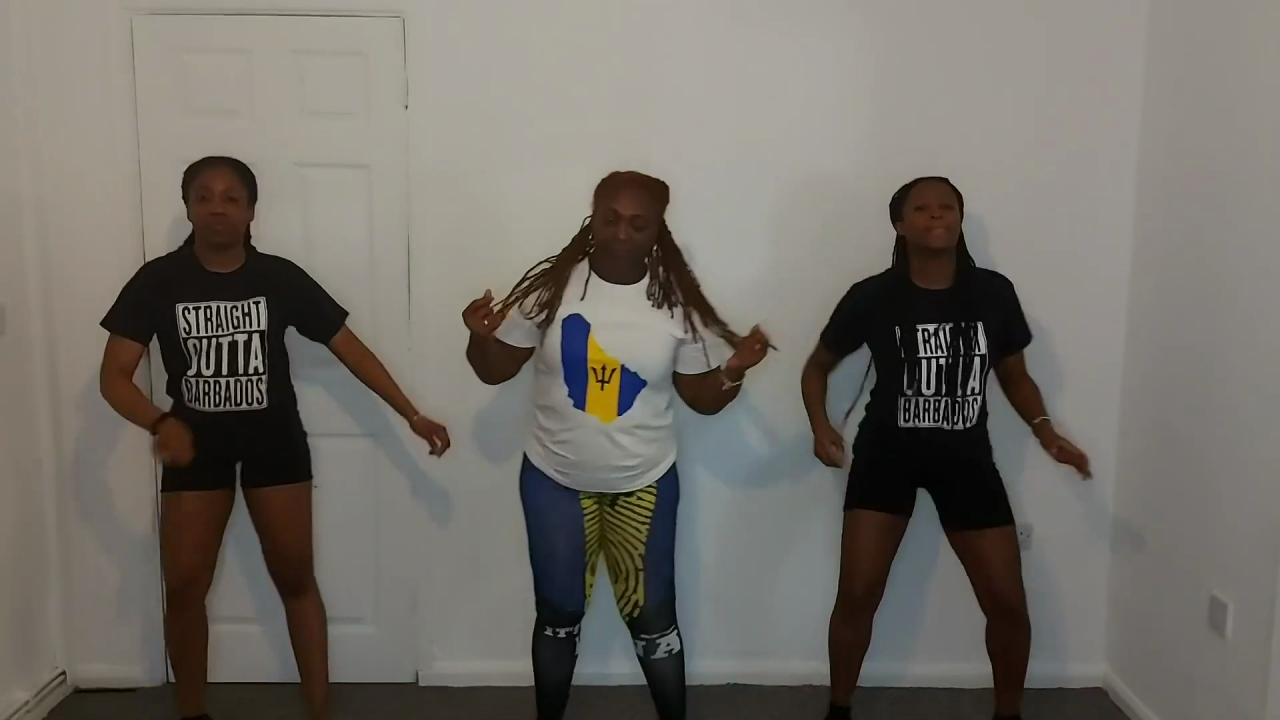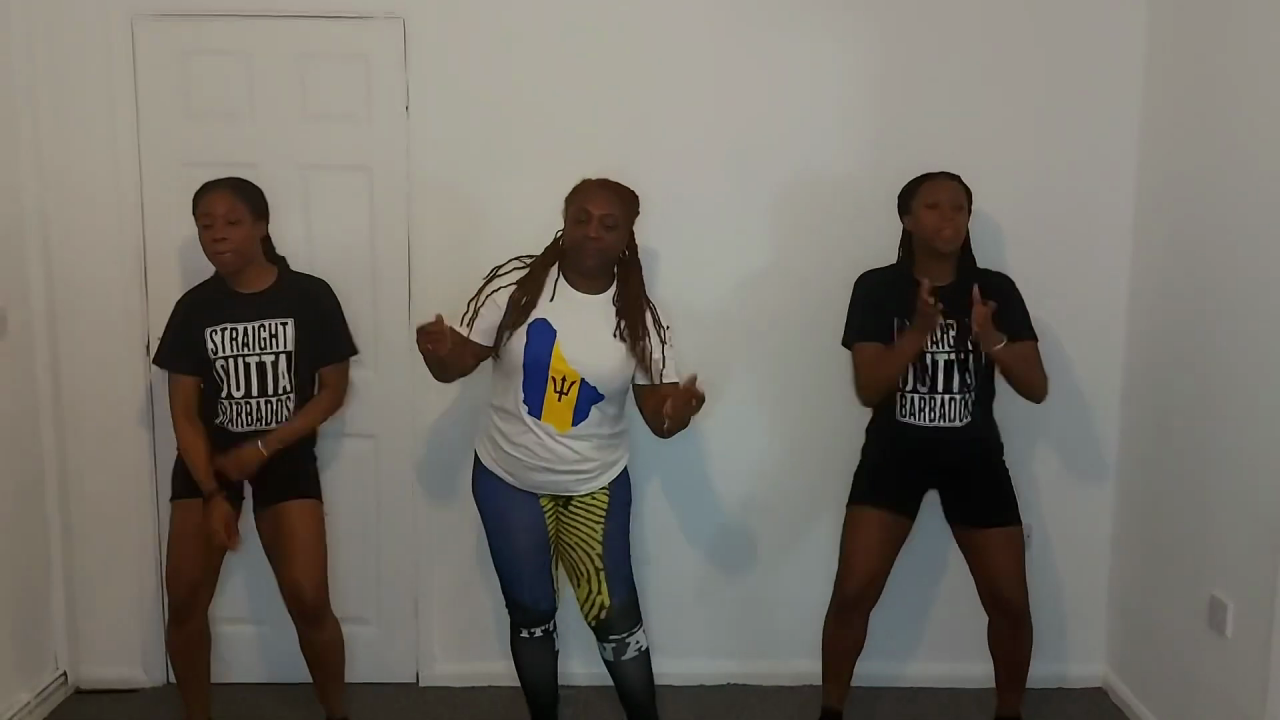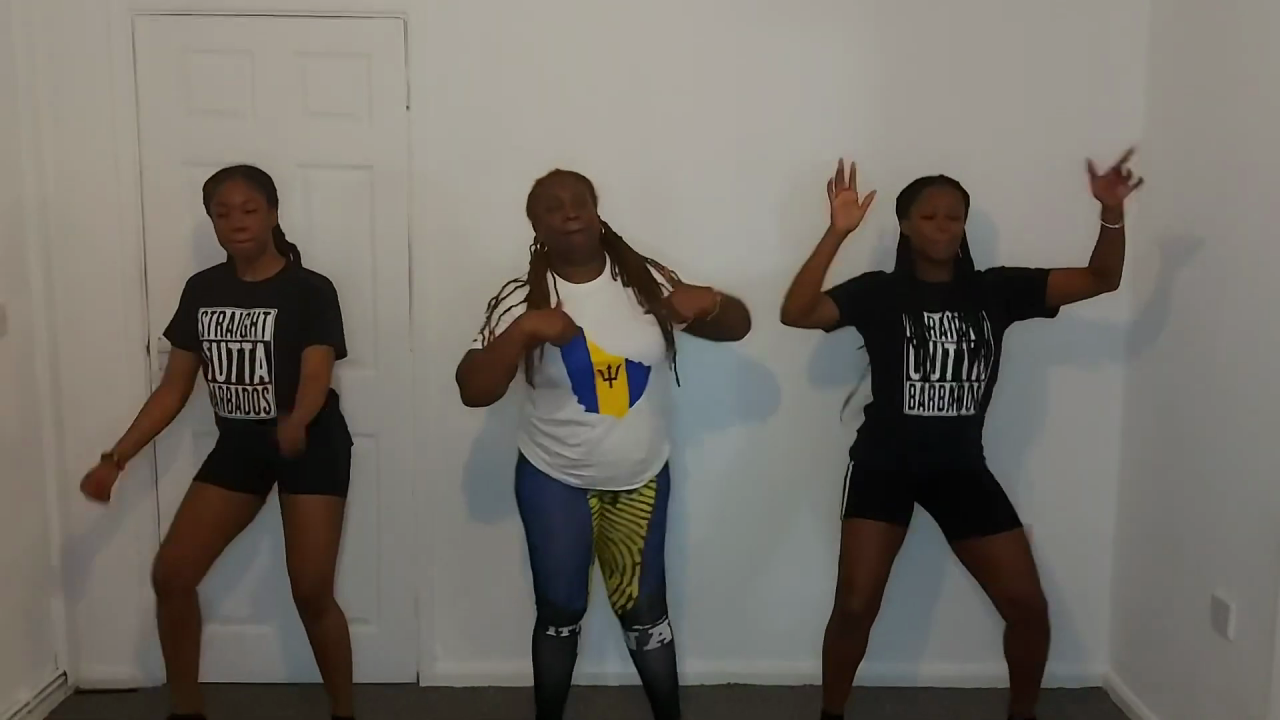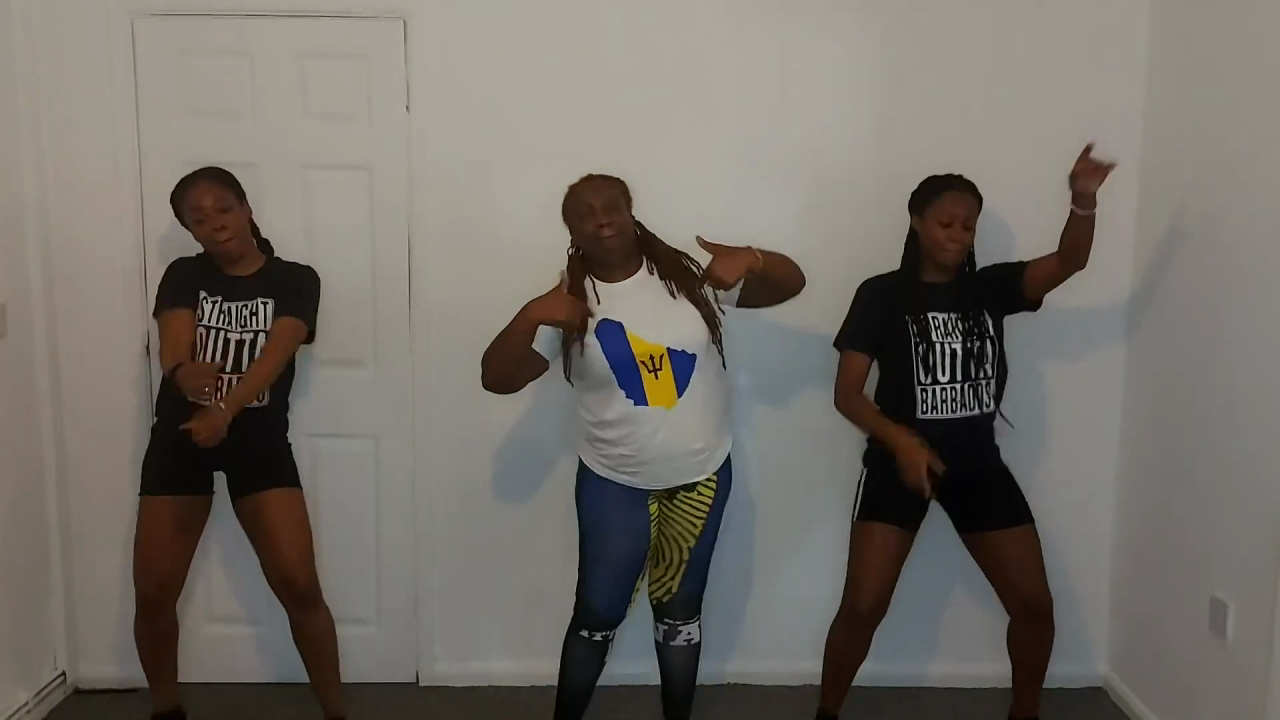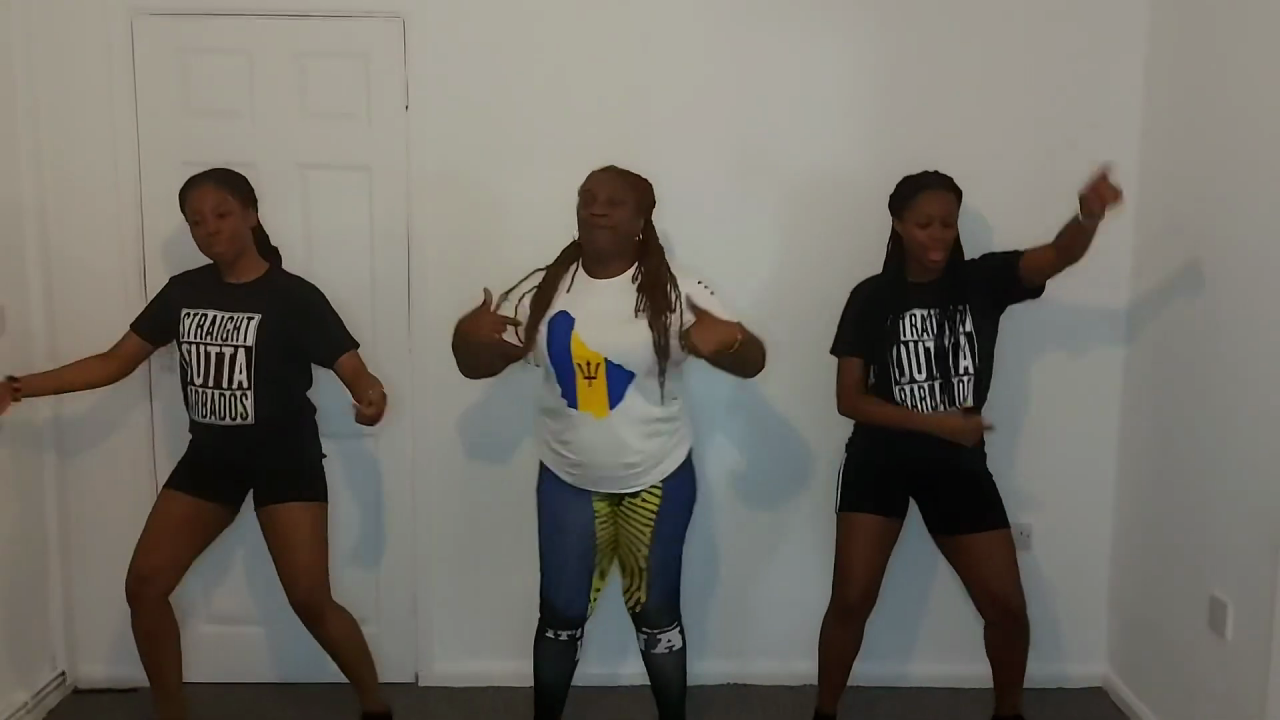
dt=0.5s
person 1, frame 1
left shoulder: (993, 292)
right shoulder: (872, 296)
left elbow: (1012, 373)
right elbow: (818, 366)
left wrist: (1044, 428)
right wrist: (821, 426)
left hip: (966, 462)
right hip: (885, 458)
left knee: (1007, 601)
right knee: (856, 594)
person 1, frame 2
left shoulder: (995, 290)
right shoulder: (876, 288)
left elbow: (1037, 388)
right elbow: (870, 389)
left wrist: (992, 341)
right wrist: (917, 332)
left hip: (974, 459)
right hip: (894, 454)
left knee: (1009, 602)
right knee: (852, 592)
person 1, frame 3
left shoulder: (995, 290)
right shoulder: (877, 293)
left elbow: (1099, 281)
right elbow: (795, 314)
left wrist: (1112, 215)
right wrist: (836, 234)
left hip: (961, 469)
right hip: (883, 467)
left knee: (1028, 608)
right knee: (855, 607)
person 1, frame 4
left shoulder: (991, 287)
right shoulder: (881, 296)
left elbow: (1069, 262)
right elbow: (846, 393)
left wrist: (1083, 199)
right wrist: (899, 441)
left hip: (978, 466)
right hip: (901, 464)
left knee: (1034, 606)
right knee: (861, 609)
person 1, frame 5
left shoulder: (986, 278)
right shoulder: (871, 298)
left elbow: (1058, 255)
right elbow: (849, 398)
left wrist: (1089, 214)
right wrist: (934, 421)
left hip: (959, 464)
right hip: (880, 462)
left knee: (1008, 608)
right knee: (850, 602)
person 2, frame 1
left shoulder: (279, 278)
right shoulder: (157, 281)
left elbow: (348, 348)
right elbow: (113, 379)
left wrist: (412, 415)
right wrist: (160, 424)
left hip: (275, 440)
right hip: (197, 448)
left knee: (296, 579)
right knee: (182, 587)
person 2, frame 2
left shoulder: (311, 297)
right shoulder: (194, 309)
left elbow: (333, 389)
right elbow: (184, 412)
left wrist: (265, 447)
right wrist: (213, 496)
left hip: (286, 461)
right hip: (207, 463)
left knee: (309, 601)
right knee: (185, 600)
person 2, frame 3
left shoulder: (311, 290)
right shoulder: (201, 289)
left elbow: (317, 381)
right elbow: (177, 382)
left wrist: (297, 428)
right wrist: (117, 455)
left hip: (313, 450)
right hip: (236, 447)
left knee: (311, 593)
right knee: (171, 573)
person 2, frame 4
left shoulder: (296, 281)
right shoulder: (182, 276)
left elbow: (274, 356)
right elbow: (174, 354)
left wrist: (225, 411)
right wrist: (186, 374)
left hip: (259, 442)
right hip: (179, 442)
left knee: (300, 586)
right knee: (153, 592)
person 2, frame 5
left shoulder: (295, 297)
right shoulder: (182, 291)
left elbow: (356, 376)
right elbow: (116, 361)
left wrist: (371, 398)
left hip: (284, 456)
right hip: (209, 455)
left knee: (311, 600)
right knee: (144, 584)
person 3, frame 1
left shoulder: (676, 301)
right shoulder: (549, 282)
left elbow: (703, 399)
right elbow: (496, 370)
left wrist: (736, 370)
right wrist: (480, 336)
left hip: (644, 483)
right hip: (555, 481)
left knee: (652, 613)
right knee: (559, 613)
person 3, frame 2
left shoulder: (637, 315)
right shoulder: (515, 284)
left elbow: (660, 417)
right elbow: (454, 366)
left wrist: (682, 407)
right wrist: (437, 346)
left hip: (596, 487)
right hip: (508, 481)
left knee: (616, 617)
right knee: (532, 615)
person 3, frame 3
left shoulder: (648, 281)
right shoulder: (522, 300)
left elbow: (735, 326)
right elbow: (473, 391)
left wrist: (712, 304)
right wrist: (522, 334)
left hip: (641, 477)
right hip: (555, 480)
left knee: (643, 608)
right knee: (560, 610)
person 3, frame 4
left shoulder: (690, 275)
right shoulder: (567, 305)
left elbow: (790, 281)
right elbow: (498, 379)
left wrist: (751, 261)
right wrist: (528, 317)
left hip: (701, 475)
right hip: (614, 482)
left knee: (678, 607)
right knee: (597, 613)
person 3, frame 5
left shoulder: (673, 291)
right shoulder: (542, 289)
left elbow: (751, 360)
right elbow: (479, 365)
left wrist: (730, 344)
right wrist: (468, 335)
left hip: (657, 480)
right hip: (568, 481)
left knee: (655, 611)
right knee: (562, 614)
